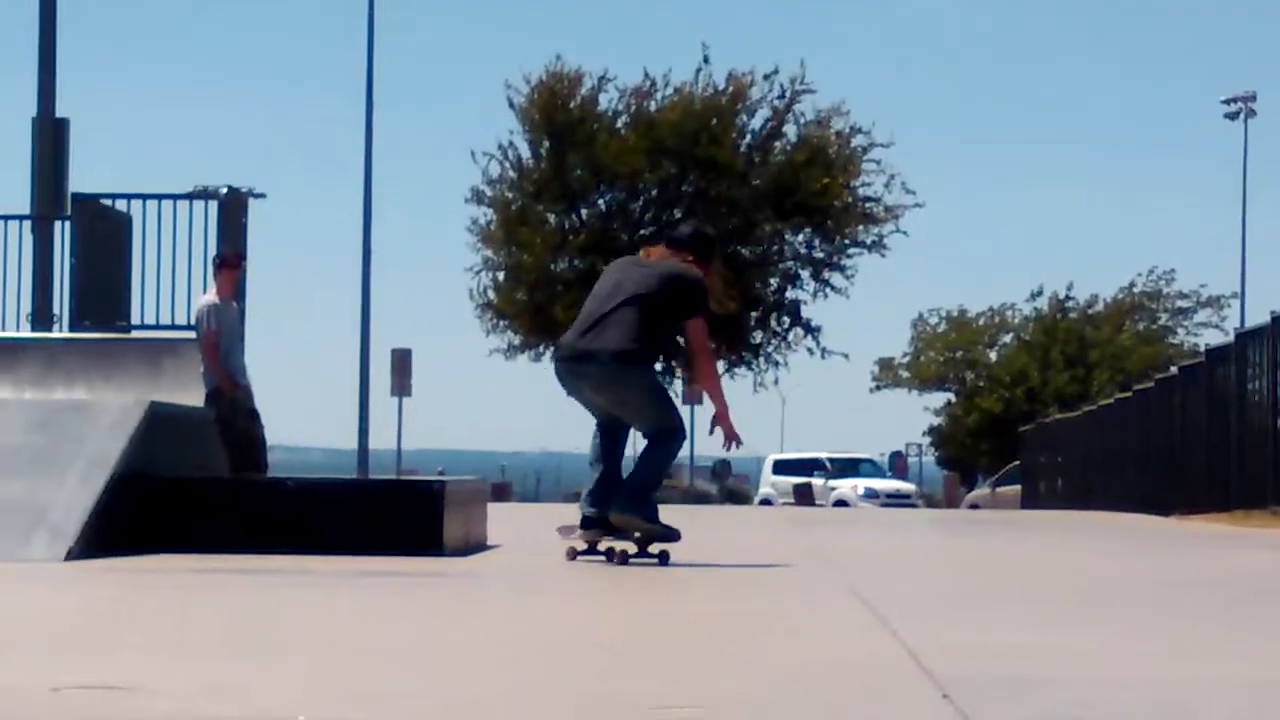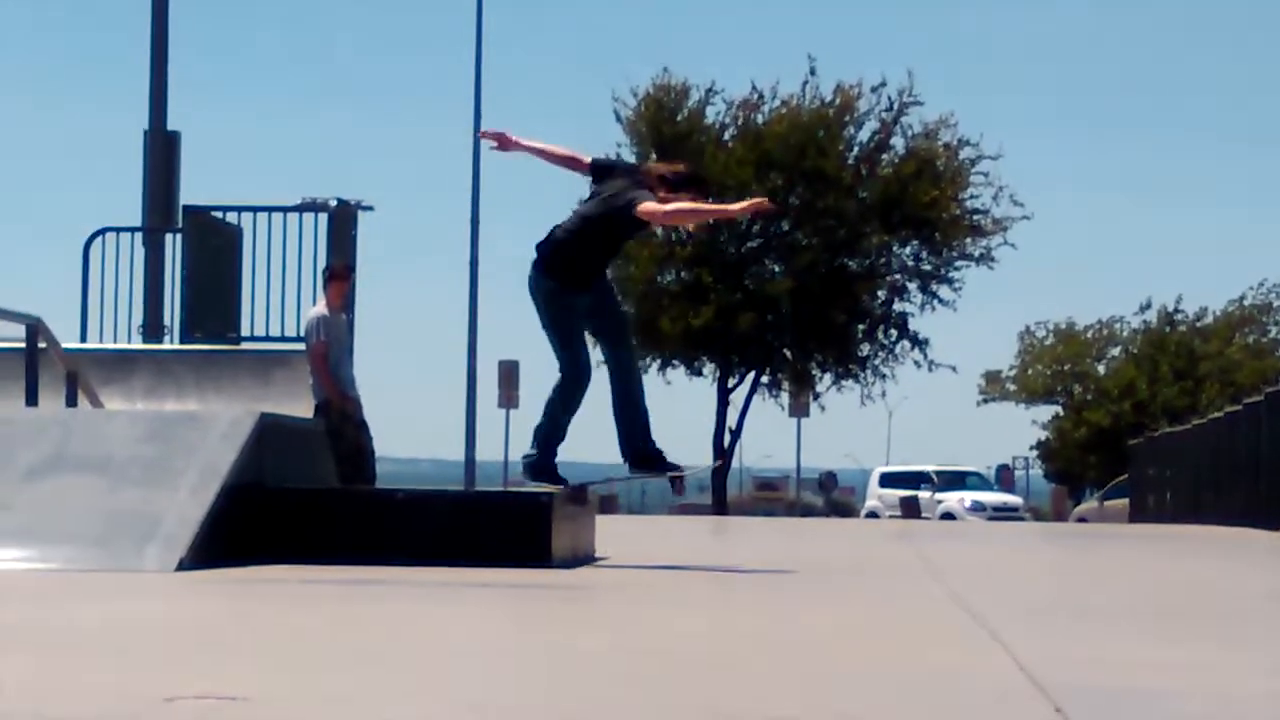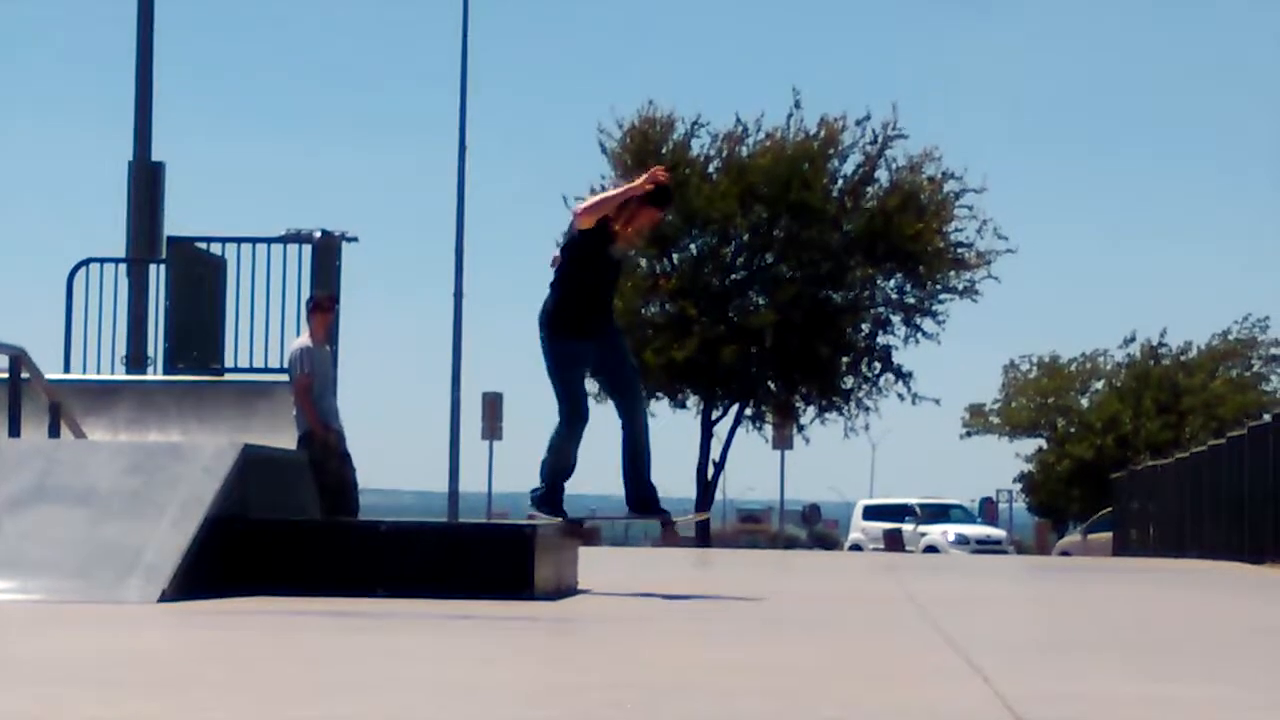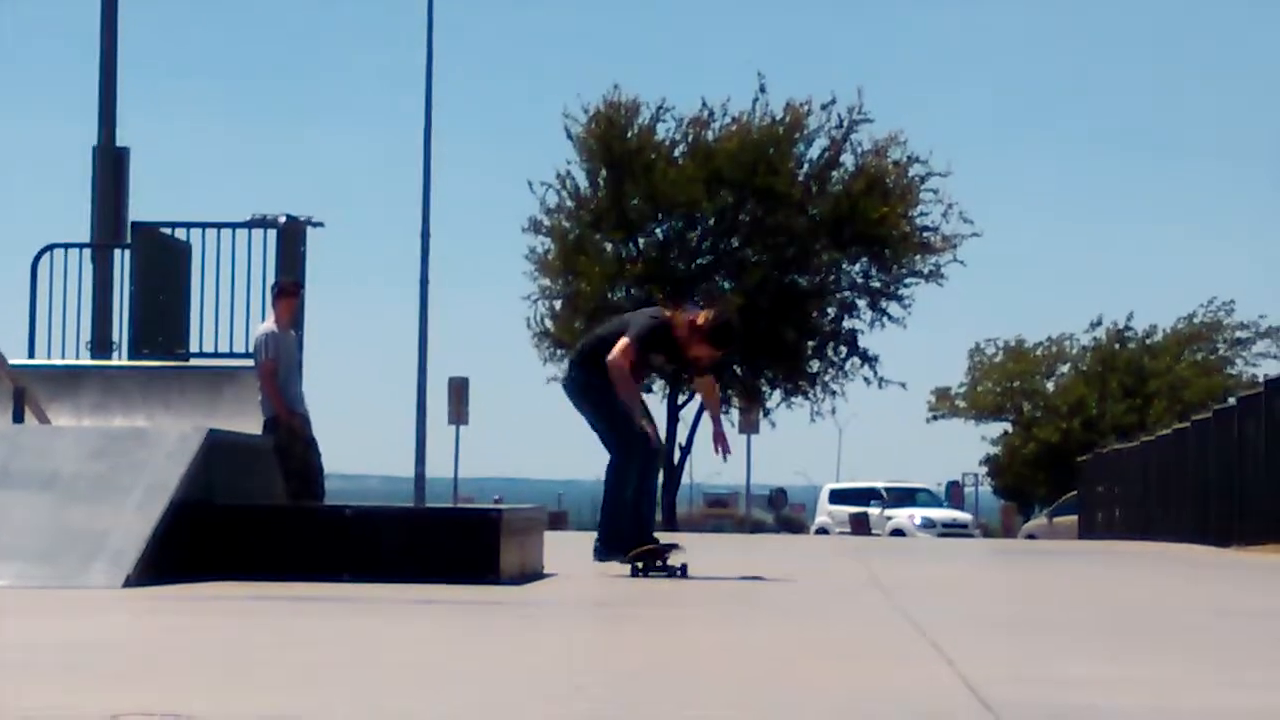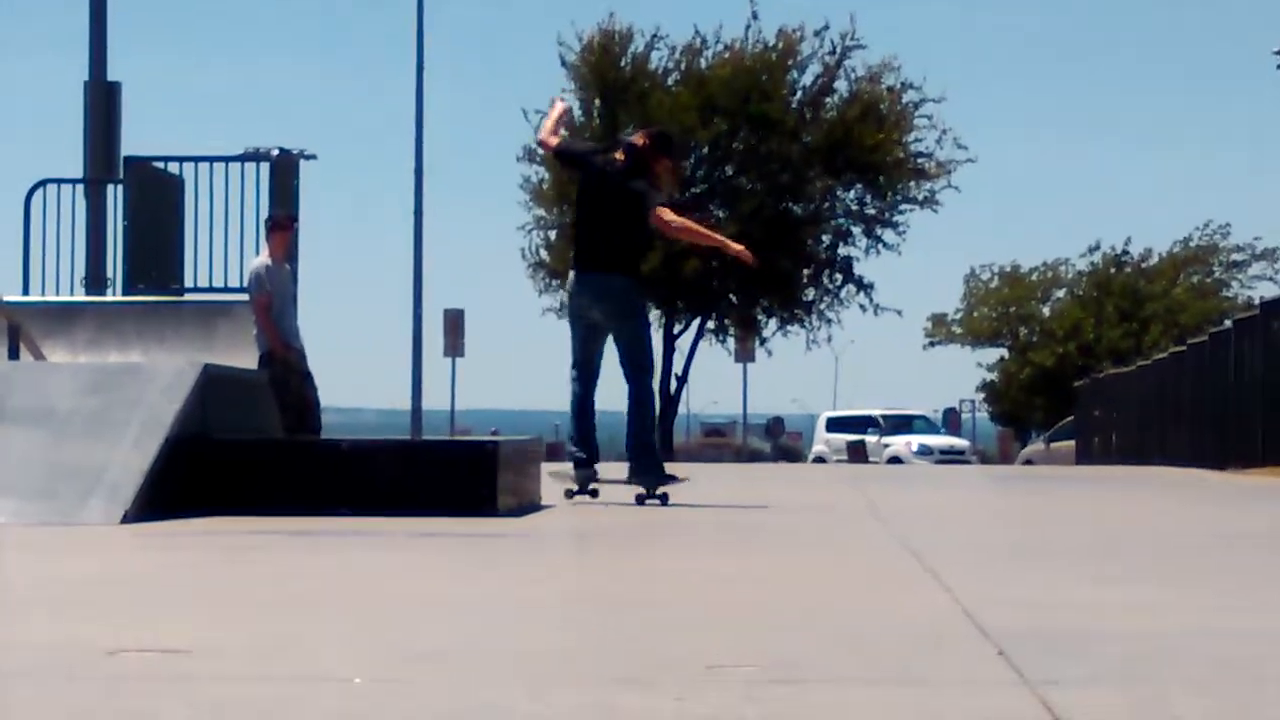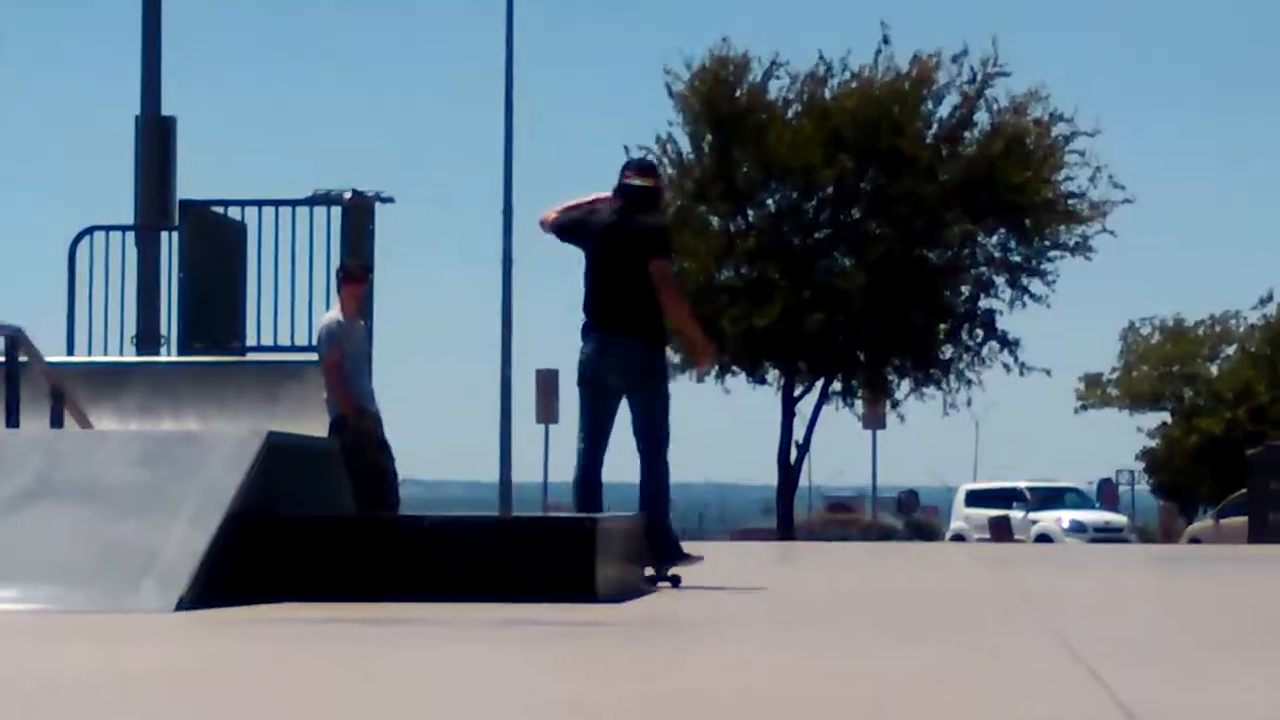
dt=0.7s
person 1, frame 1
left shoulder: (620, 266)
right shoulder: (688, 279)
right elbow: (701, 356)
right wrist: (723, 415)
left hip: (568, 364)
right hip: (620, 366)
left knee: (612, 423)
right knee: (668, 434)
left ankle: (596, 511)
right ankle: (632, 504)
person 1, frame 2
left shoulder: (627, 176)
right shoulder: (630, 196)
left elbow: (570, 159)
right elbow: (663, 212)
left wrist: (518, 144)
right wrist: (729, 211)
left hip: (590, 278)
right hip: (554, 281)
left knee: (624, 360)
right knee: (577, 373)
left ankle: (640, 454)
right ankle: (539, 461)
person 1, frame 3
left shoulder: (622, 233)
right shoulder: (597, 227)
right elbow: (582, 213)
right wrist: (635, 187)
left hip: (601, 327)
right hip: (563, 330)
left knee: (635, 408)
right knee: (574, 416)
left ankle: (641, 497)
right ankle: (547, 496)
person 1, frame 4
left shoulder: (691, 347)
right shoulder: (656, 327)
left elbow: (707, 386)
right elbow: (616, 362)
left wrist: (717, 429)
right wrist: (638, 414)
left hip: (610, 382)
right hip: (586, 375)
left knee: (649, 450)
right knee: (627, 448)
left ankle: (638, 536)
right ankle: (610, 541)
person 1, frame 5
left shoulder: (596, 160)
right shoulder: (639, 186)
left elbow: (546, 140)
right elbow: (669, 222)
left wrist: (557, 111)
right wrist: (727, 245)
left hip: (581, 286)
right hip: (620, 290)
left knee: (583, 377)
right knee: (639, 379)
left ankle: (583, 460)
right ankle: (645, 466)
person 1, frame 6
left shoulder: (594, 220)
right shoulder: (652, 227)
left elbow: (548, 219)
right elbow: (664, 287)
left wrist: (596, 199)
right wrist: (698, 340)
left hip: (596, 347)
right hip: (641, 350)
left knee: (590, 449)
right knee: (653, 451)
right ankle: (658, 543)
person 2, frame 1
left shoulder: (232, 305)
right shoulder: (209, 306)
right elbow: (209, 351)
left wrist: (242, 386)
right wrist: (229, 388)
left hip: (239, 389)
right hip: (222, 392)
left knee: (254, 445)
right knee: (230, 450)
person 2, frame 2
left shoulder: (342, 317)
right shoulder: (318, 317)
right elbow: (318, 363)
left wrist: (352, 397)
right wrist: (338, 400)
left hip: (348, 400)
right hip: (332, 403)
left knee: (363, 456)
right knee: (341, 460)
person 2, frame 3
left shoulder: (326, 349)
right shoulder: (302, 349)
right elbow: (302, 395)
left wrist: (335, 430)
right wrist: (321, 432)
left hip: (331, 432)
right hip: (315, 435)
left knee: (346, 488)
right knee: (324, 492)
person 2, frame 4
left shoulder: (290, 334)
right shoulder: (267, 334)
right elbow: (267, 380)
left wrist: (300, 414)
right wrist: (286, 416)
left hip: (297, 416)
right hip: (280, 419)
left knee: (312, 473)
right knee: (289, 477)
person 2, frame 5
left shoulder: (285, 268)
right shoulder: (261, 268)
right elbow: (261, 313)
left wrist: (296, 347)
right wrist: (281, 350)
left hip: (293, 350)
right hip: (276, 353)
left knee: (308, 406)
right knee: (286, 410)
person 2, frame 6
left shoulder: (360, 325)
right shoulder: (332, 325)
right elbow: (332, 375)
left wrist: (371, 413)
right wrist: (353, 415)
left hip: (367, 415)
right hip: (348, 419)
left knee: (384, 477)
right knee: (360, 482)
